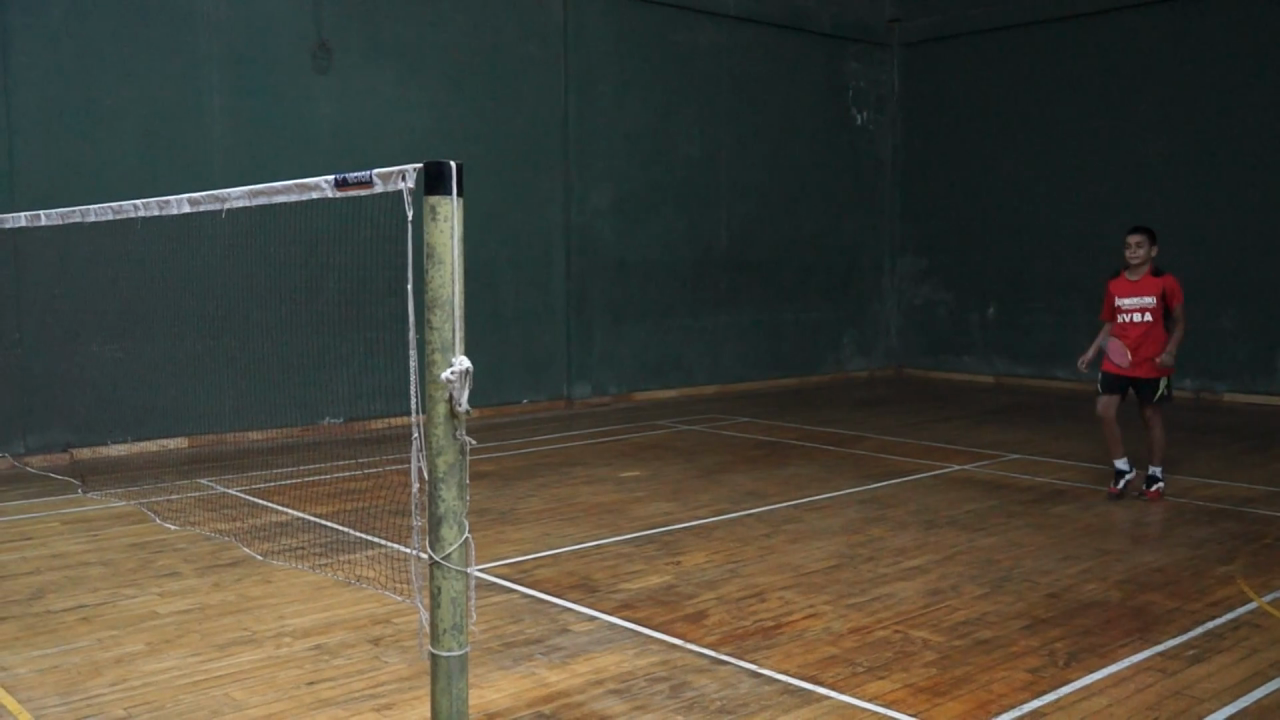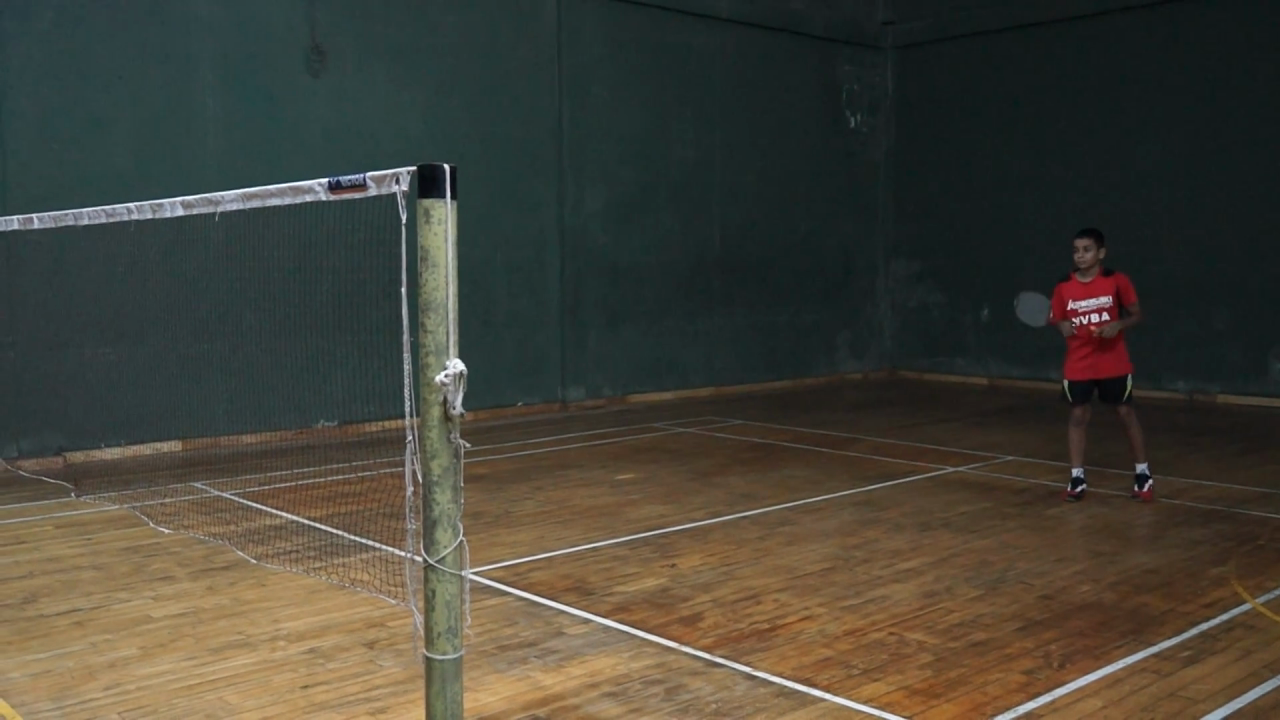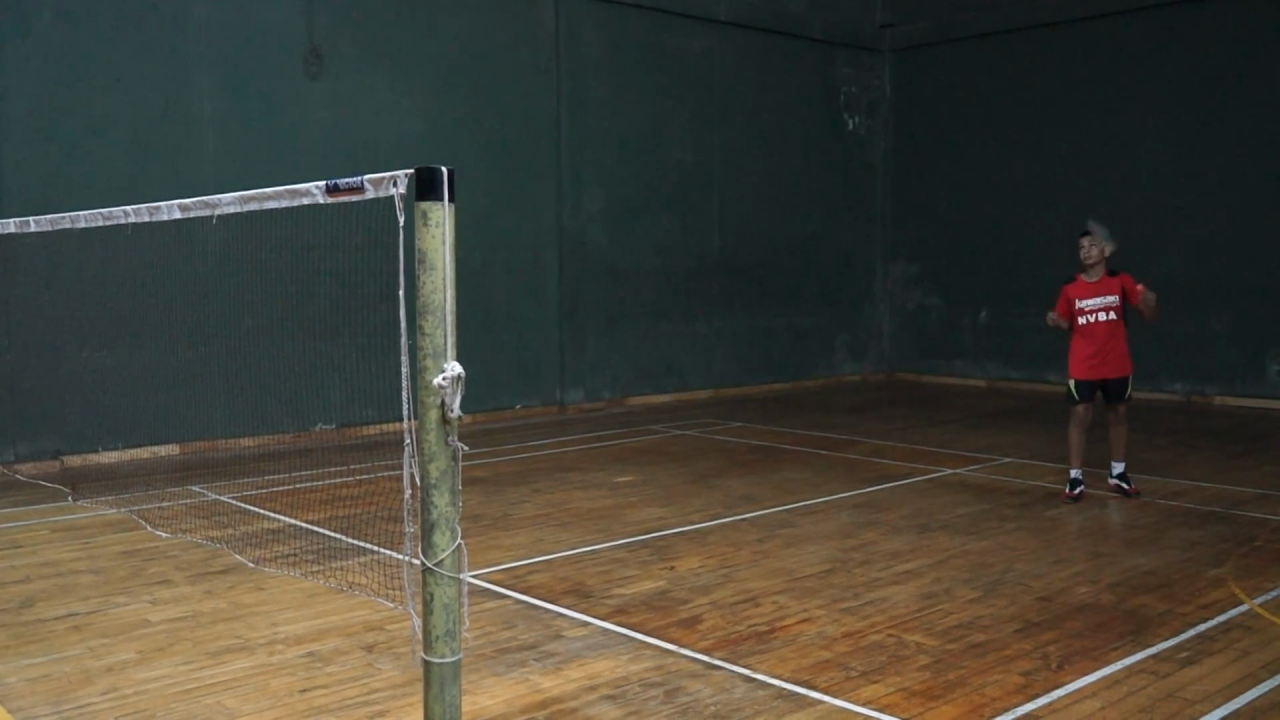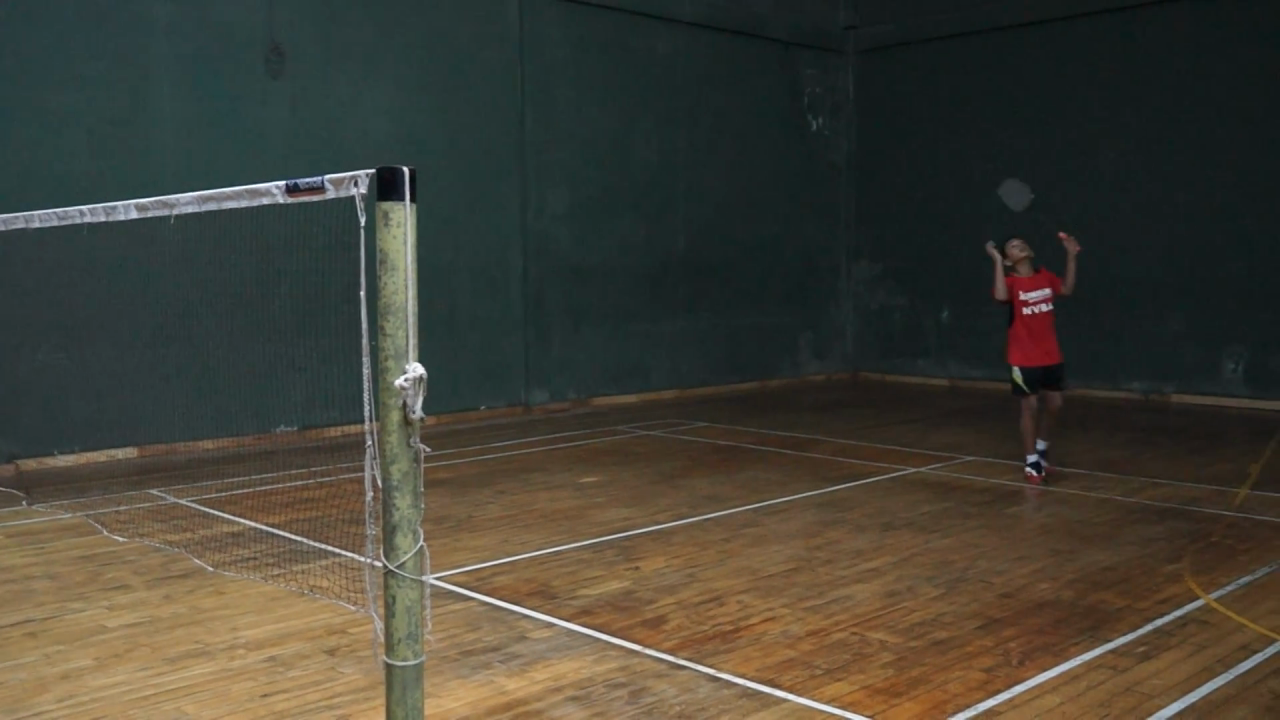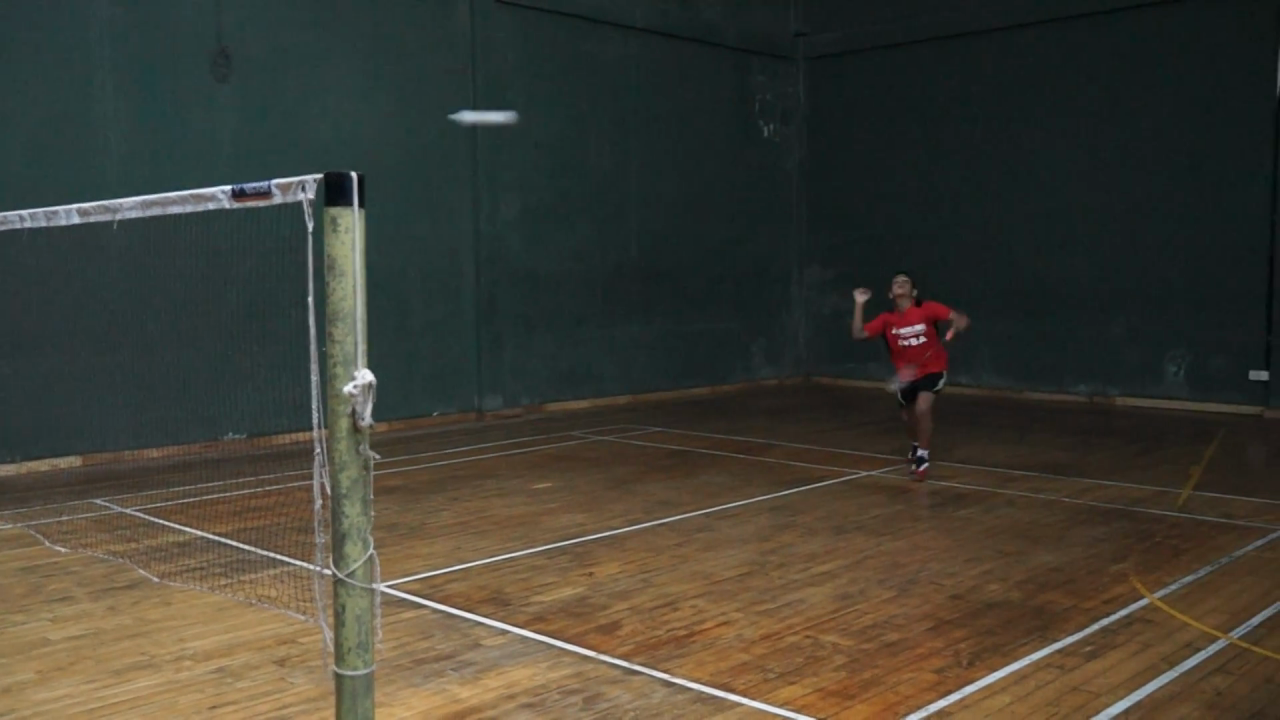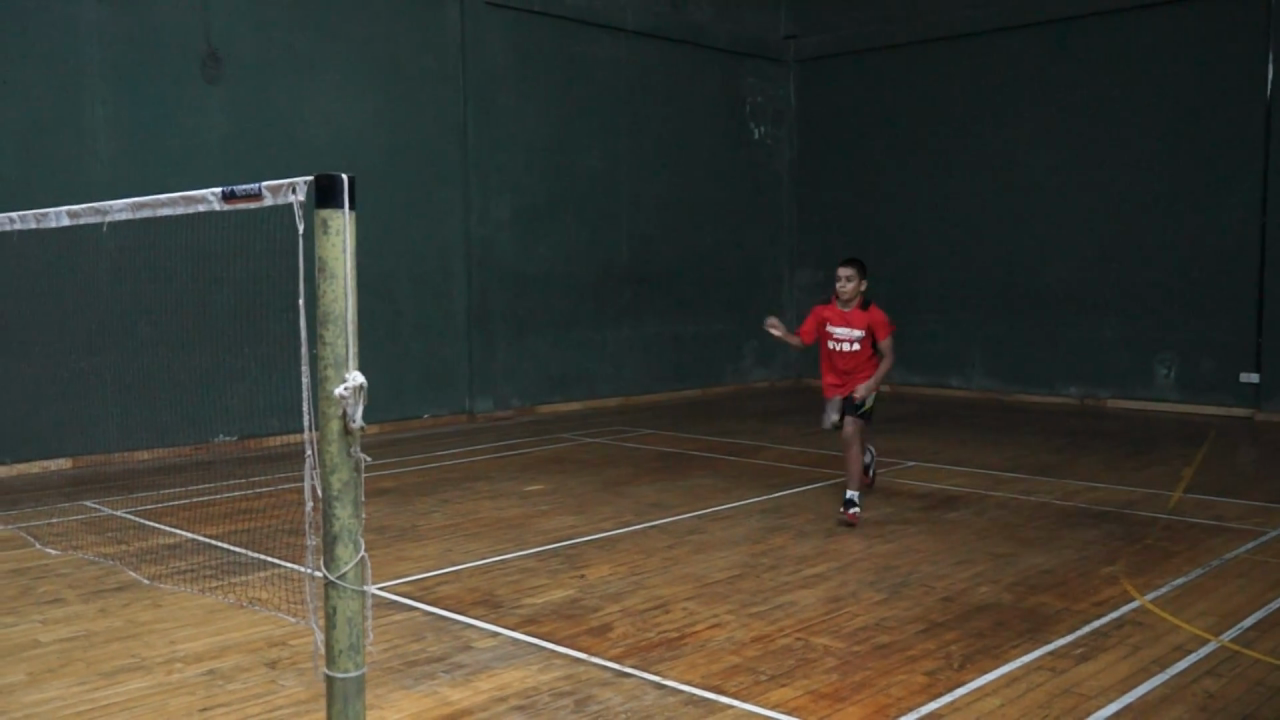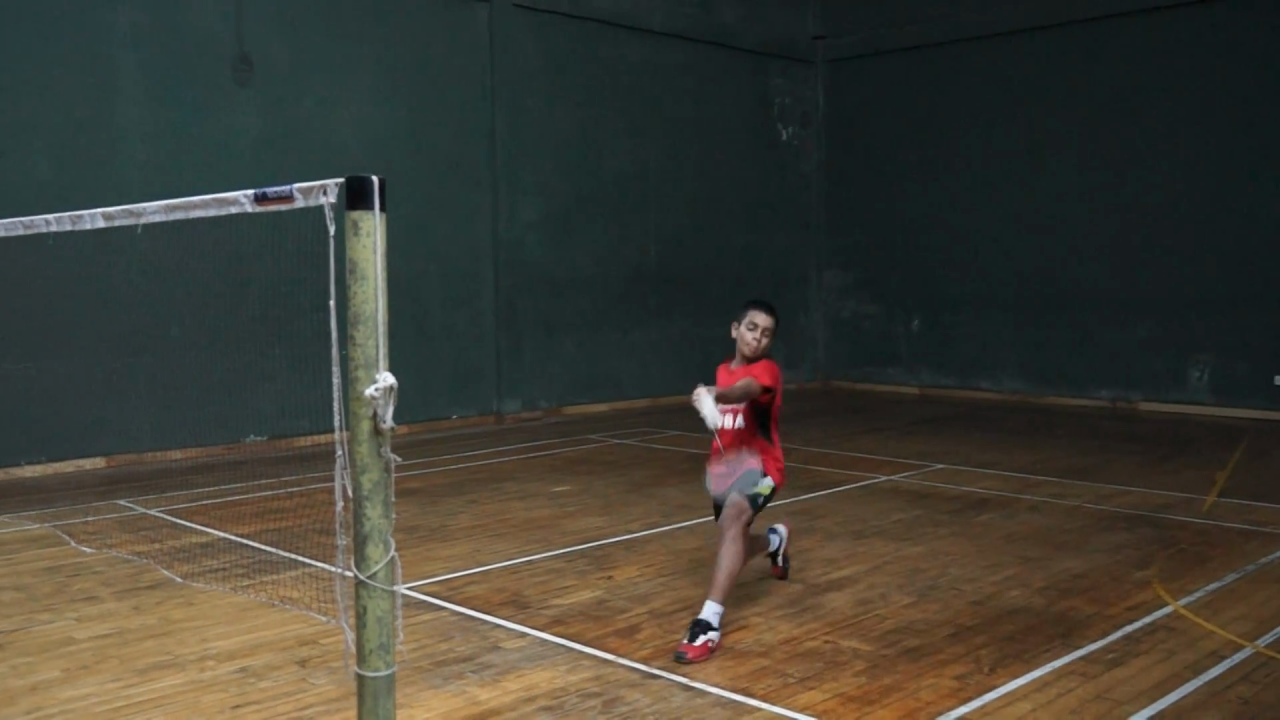
dt=0.7s
person 1, frame 1
left shoulder: (1166, 283)
right shoulder: (1114, 284)
left elbow: (1179, 320)
left wrist: (1171, 351)
right wrist: (1092, 351)
left hip: (1151, 364)
right hip: (1117, 362)
left knee: (1151, 416)
right knee: (1104, 411)
left ankle: (1155, 475)
right ankle: (1122, 469)
person 1, frame 2
left shoulder: (1118, 281)
right shoulder: (1063, 287)
left elbow: (1136, 315)
right elbow: (1056, 318)
left wrist: (1117, 325)
right wrist: (1063, 326)
left hip: (1114, 364)
right hip: (1078, 365)
left knee: (1126, 415)
right knee: (1078, 417)
left ankle: (1143, 473)
right ankle: (1077, 477)
person 1, frame 3
left shoulder: (1122, 281)
right shoulder: (1070, 288)
left elbow: (1148, 314)
right elbow: (1065, 323)
left wrist: (1149, 304)
right wrist: (1056, 321)
left hip: (1117, 365)
right hip: (1082, 366)
left knee: (1118, 416)
right knee: (1079, 417)
left ankle: (1117, 473)
right ankle: (1075, 478)
person 1, frame 4
left shoulder: (1045, 276)
right shoulder: (1011, 281)
left elbow: (1067, 289)
right elbow: (1000, 296)
left wrist: (1071, 255)
right wrist: (997, 261)
left hip: (1051, 354)
right hip: (1023, 357)
left knee: (1055, 404)
right knee: (1030, 406)
left ankle: (1041, 446)
right ankle: (1032, 462)
person 1, frame 5
left shoulder: (928, 309)
right shoulder: (886, 319)
left elbow: (960, 318)
right elbow: (858, 334)
left wrist: (959, 324)
right wrist: (859, 305)
left hip: (932, 369)
right hip: (907, 374)
left knee: (923, 409)
right knee: (908, 416)
left ankle: (923, 457)
right ankle: (917, 445)
person 1, frame 6
left shoulder: (875, 315)
right shoulder: (823, 311)
left elbow: (888, 356)
right elbow: (801, 340)
left wrist: (870, 381)
right wrist: (781, 333)
left hip: (863, 386)
right hip: (834, 385)
left knee: (850, 433)
right knee: (841, 436)
left ankle: (852, 499)
right ankle: (865, 456)
person 1, frame 7
left shoulder: (765, 370)
right shoulder: (724, 370)
left elbow: (746, 390)
left wrist: (715, 393)
left hip: (758, 466)
left knee: (731, 522)
right knee: (738, 543)
left ankle: (708, 623)
right ankle: (775, 539)
